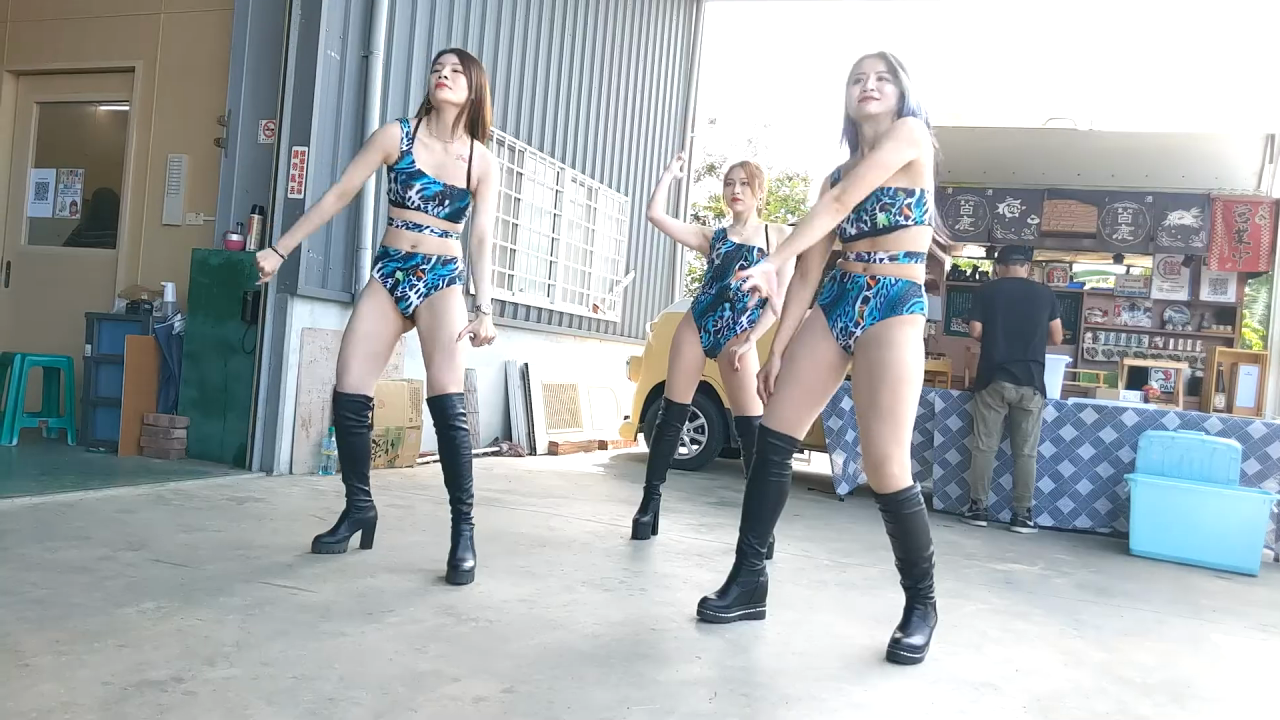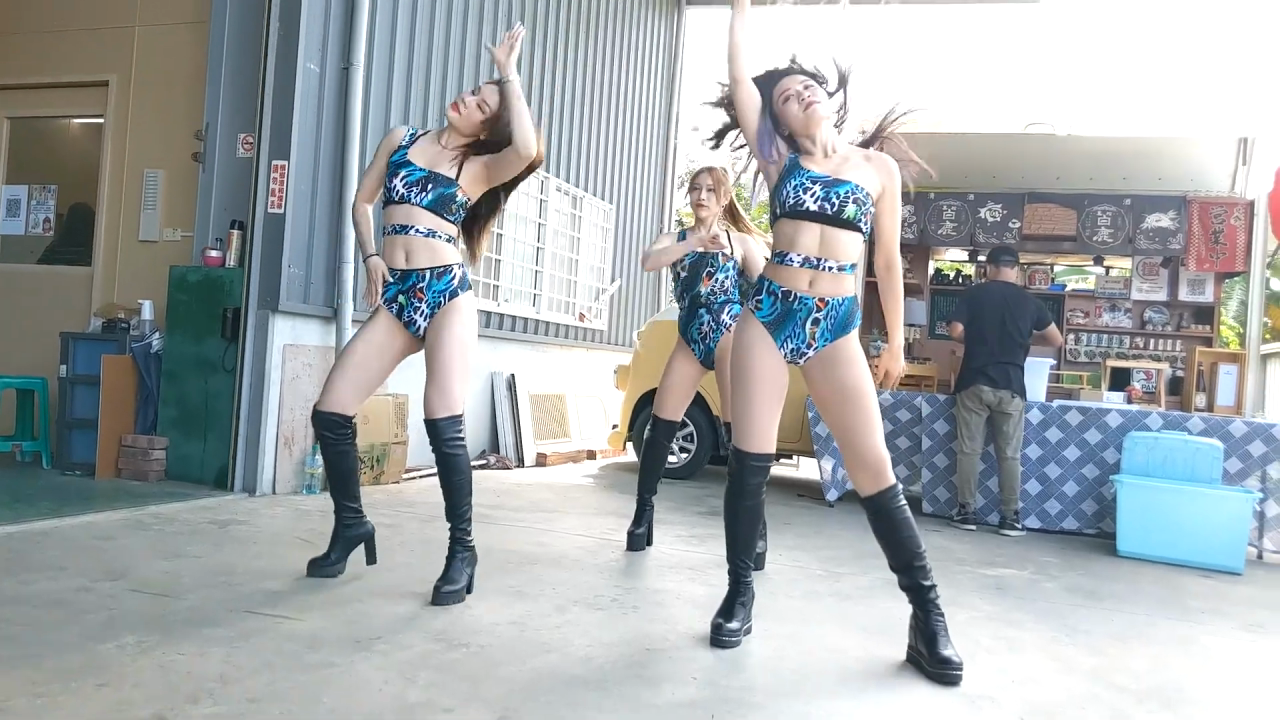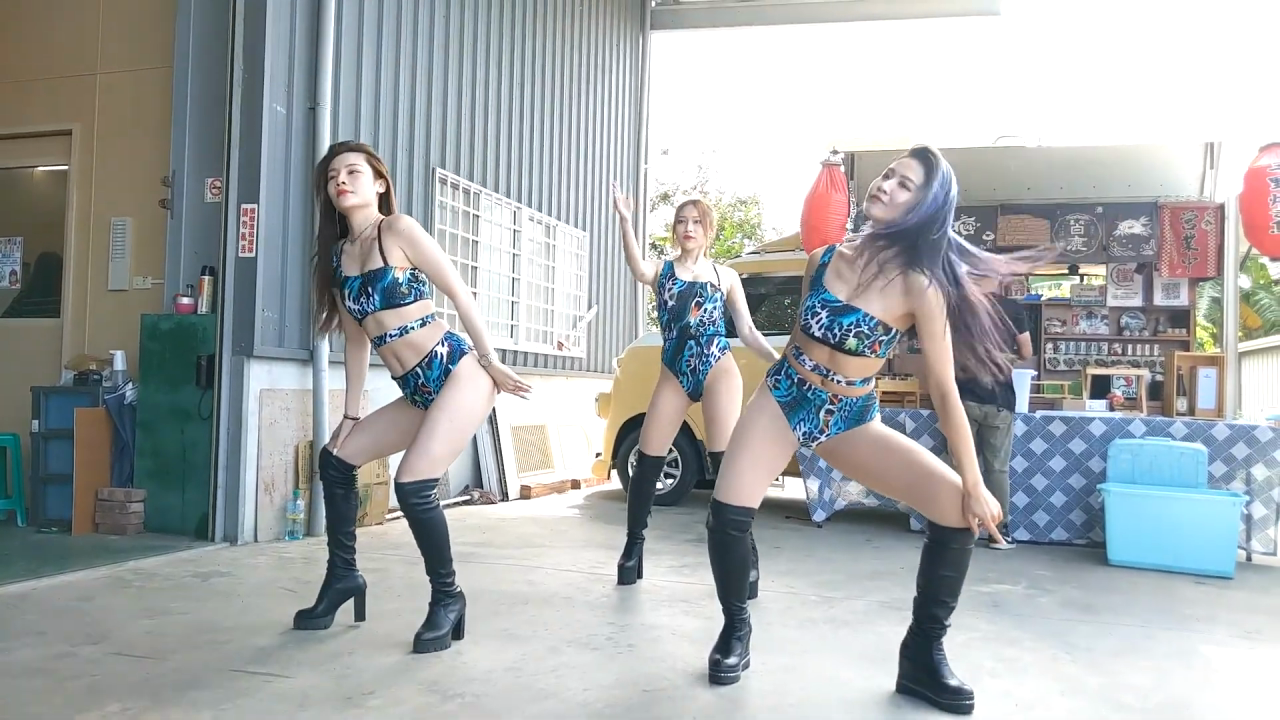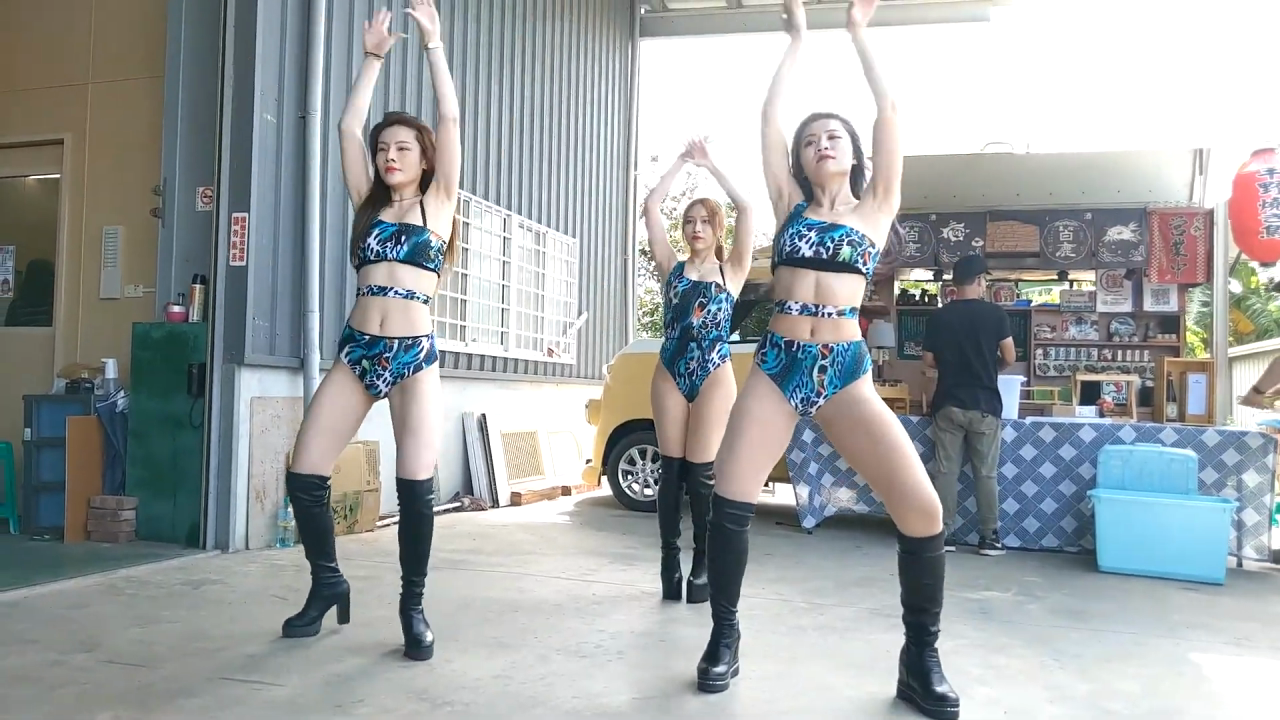
dt=1s
person 1, frame 1
left shoulder: (913, 136)
right shoulder: (837, 178)
left elbow: (839, 203)
right elbow: (810, 268)
left wrist: (772, 261)
right wrist: (777, 346)
left hip: (895, 312)
right hip: (834, 304)
left knee: (886, 468)
right knee: (772, 440)
left ankle: (921, 605)
right ankle: (748, 579)
person 1, frame 2
left shoulder: (879, 166)
right shoulder: (780, 161)
left elbow: (888, 261)
right elbow: (740, 78)
left wrist: (894, 344)
left hip: (837, 326)
right hip: (770, 315)
left knee: (874, 472)
right knee: (750, 460)
left ankle: (927, 618)
right ankle: (739, 593)
person 1, frame 3
left shoulder: (920, 287)
right shoulder: (824, 259)
left elbow: (943, 389)
left wrist: (976, 484)
left hip: (852, 419)
right hip: (783, 397)
left knee: (958, 508)
right knee: (728, 511)
left ankle: (922, 655)
right ankle: (735, 628)
person 1, frame 4
left shoulder: (875, 209)
right shoulder: (791, 205)
left elbow: (889, 116)
right elbow: (771, 117)
left hip: (845, 373)
right hip: (777, 367)
left knee: (923, 510)
right knee: (729, 502)
left ankle: (920, 659)
right ankle: (724, 636)
person 2, frame 1
left shoulder: (480, 160)
right shoulder: (396, 135)
left elbow: (481, 239)
right elbow: (339, 195)
left wrist: (483, 310)
right wrist: (282, 247)
left hip: (440, 281)
right hip: (389, 275)
left knee: (447, 403)
right knee: (348, 399)
left ankle: (463, 529)
right ankle: (359, 507)
person 2, frame 2
left shoulder: (480, 165)
right shoulder: (400, 140)
left elbow: (528, 148)
right elbow: (362, 201)
left wrist: (509, 72)
right wrist: (372, 257)
left hip: (448, 296)
right hip: (395, 296)
left knee: (444, 425)
right knee: (329, 412)
left ankle: (461, 550)
right ankle: (351, 527)
person 2, frame 3
left shoulder: (399, 230)
right shoulder: (335, 256)
left elbow: (458, 291)
right elbow: (356, 339)
left wrist: (491, 361)
right wrist: (351, 414)
left hip: (458, 373)
right hip: (417, 391)
left knee: (413, 486)
right knee: (335, 459)
left ankle: (447, 600)
right ankle: (342, 576)
person 2, frame 4
left shoulder: (439, 203)
right shoulder: (368, 205)
left elbow: (450, 121)
right elbow: (349, 127)
right wrist: (374, 56)
left hip: (415, 360)
right hip: (357, 356)
left knee: (417, 485)
right knee: (304, 475)
left ankle: (413, 603)
right ankle: (327, 582)
person 3, frame 1
left shoulder: (779, 237)
right shoulder: (711, 236)
left elbow: (780, 299)
right elbow: (655, 215)
left wrist: (749, 340)
right wrist: (671, 171)
left hip: (739, 336)
right hip: (696, 327)
left knee: (751, 428)
right knee: (671, 416)
right ankle: (650, 501)
person 3, frame 2
left shoulder: (742, 241)
right shoulder: (674, 239)
right elbow: (647, 262)
right wrist: (698, 242)
left hip: (733, 339)
right hip: (690, 341)
left knee: (738, 433)
right knee: (660, 428)
left ankle: (754, 527)
right ankle: (643, 511)
person 3, frame 3
left shoulder: (727, 276)
right shoulder: (661, 270)
left elbow: (748, 332)
right elbow: (640, 270)
left wrist: (776, 358)
right wrist: (626, 223)
left hip: (718, 370)
right hip: (673, 374)
left knee: (723, 460)
right knee: (647, 459)
left ankle: (745, 555)
right ankle: (633, 546)
person 3, frame 4
left shoulder: (733, 271)
right shoulder: (671, 266)
left elbow: (745, 209)
right elbow: (650, 206)
left wrist: (713, 165)
right wrist: (681, 162)
left hip: (714, 377)
right hip: (670, 375)
left knee: (700, 470)
right knee: (671, 468)
left ankle: (702, 564)
right ankle: (670, 559)
person 4, frame 1
left shoulder: (986, 291)
right shoulder: (1045, 294)
left elbow: (975, 331)
right elbow: (1057, 338)
left hip: (993, 379)
right hip: (1030, 381)
left knee: (984, 447)
right knee: (1026, 452)
left ankle: (978, 508)
right ankle: (1022, 514)
person 4, frame 2
left shoulder: (973, 294)
right shoulder: (1030, 301)
left elbow: (956, 332)
right elbow: (1056, 340)
left hip: (974, 382)
right hip: (1010, 386)
left knee: (969, 450)
right knee: (1010, 454)
left ankle: (966, 511)
right ankle: (1010, 517)
person 4, frame 3
right shoulder: (1011, 309)
right elbow: (1026, 353)
left hip: (962, 397)
right hip: (998, 400)
right knee: (998, 468)
right ankle: (999, 533)
person 4, frame 4
left shoulder: (938, 317)
right shoulder: (995, 313)
left elbow: (929, 361)
right elbow: (1009, 358)
left hip: (948, 404)
right hip: (984, 405)
left knee: (946, 471)
right knee: (986, 474)
left ankle: (945, 533)
right ankle: (989, 537)
